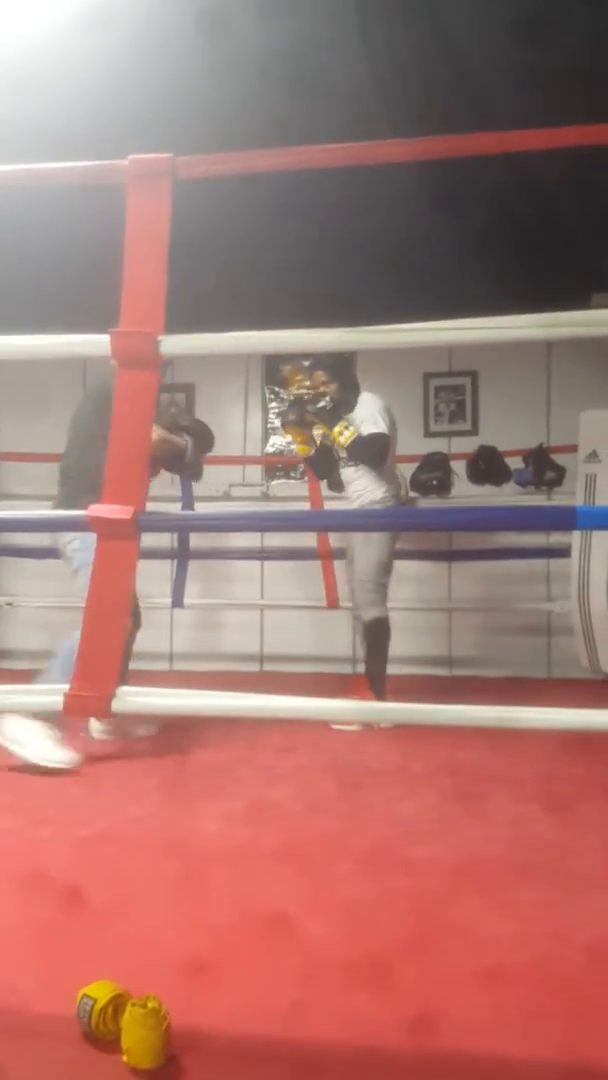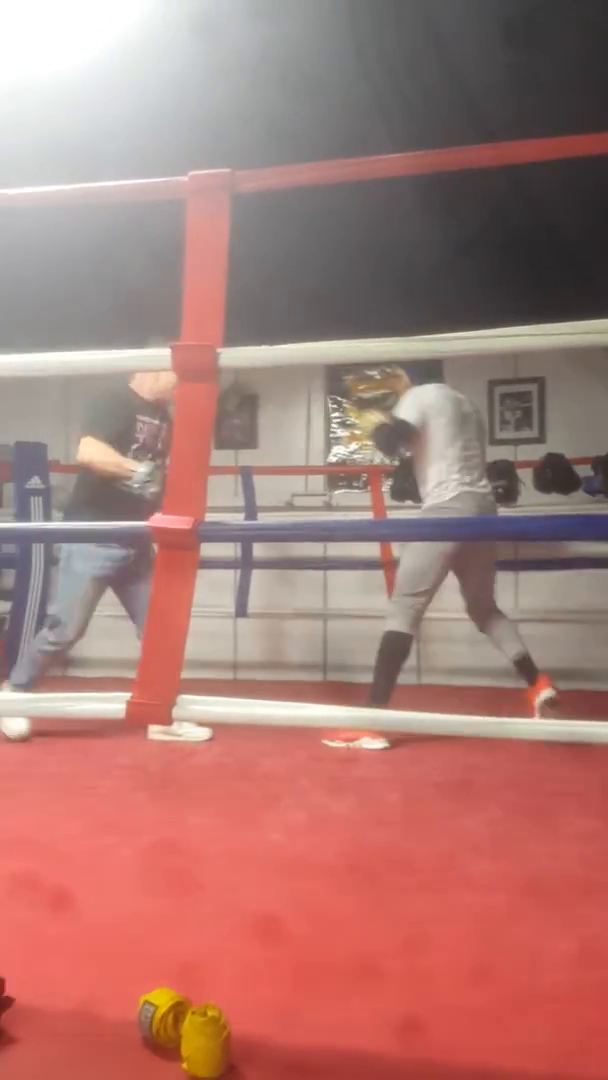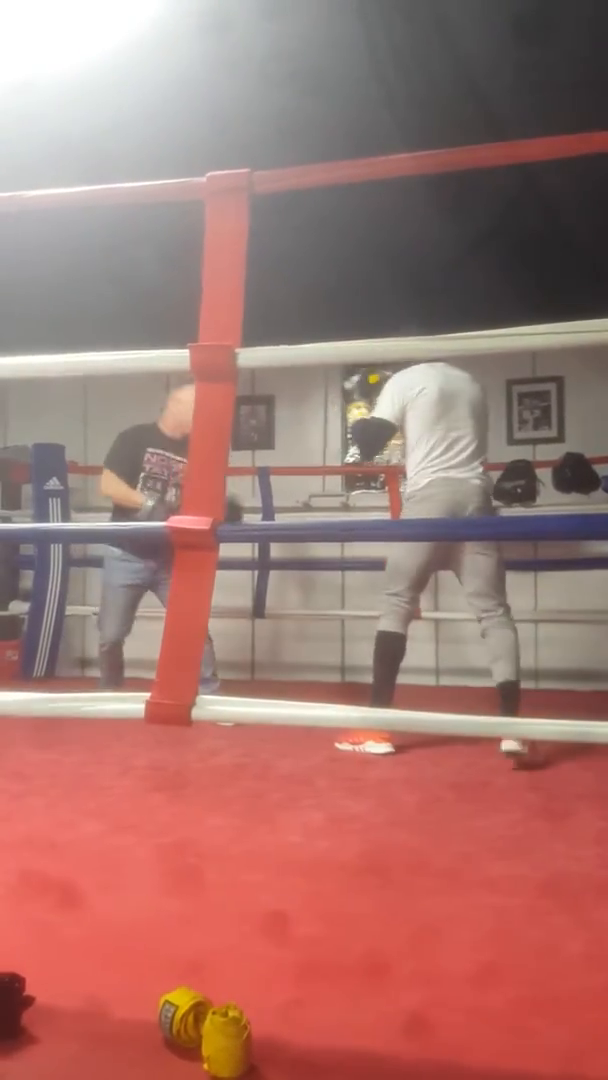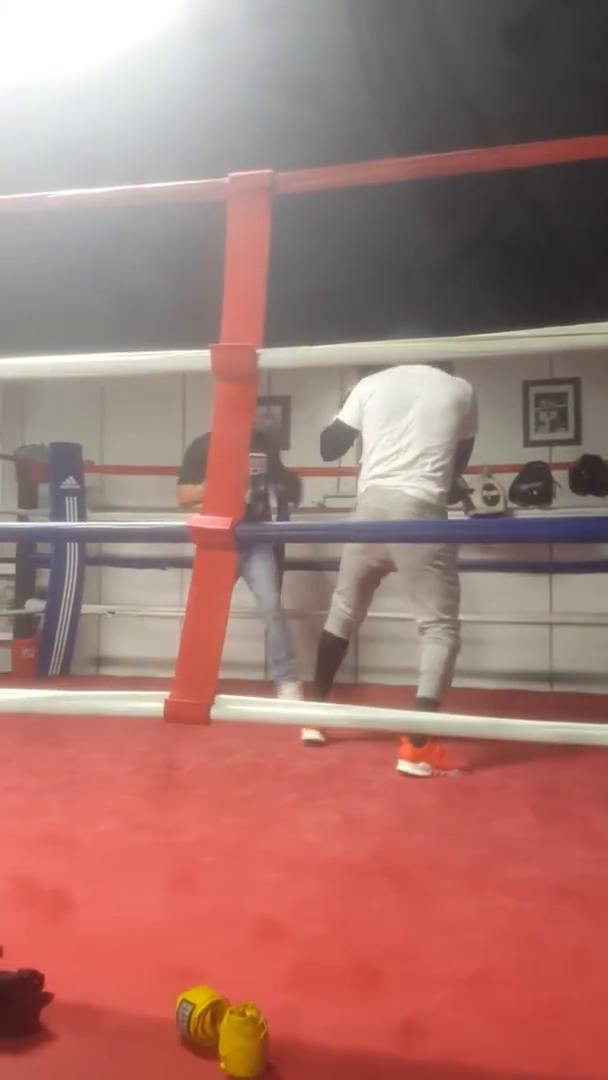
dt=1s
person 1, frame 1
left shoulder: (369, 405)
right shoulder: (340, 415)
left elbow: (372, 455)
right elbow: (323, 469)
left wrist: (332, 420)
right wrist: (301, 431)
left hip: (379, 509)
right hip: (361, 512)
left knee: (368, 595)
right knee: (361, 596)
left ankle: (376, 698)
right ankle: (374, 683)
person 1, frame 2
left shoulder: (423, 395)
right shoulder: (461, 403)
left elbow: (388, 441)
left hip: (447, 514)
right hip: (481, 510)
left knee: (403, 608)
right knee: (484, 610)
right ankle: (538, 685)
person 1, frame 3
left shoulder: (404, 380)
right shoulder: (469, 382)
left elbow: (368, 445)
left hip: (428, 500)
right hip: (475, 500)
left knee: (396, 606)
right knee: (493, 611)
left ankle: (378, 726)
person 1, frame 4
left shoulder: (371, 385)
right shoulder: (460, 390)
left elbow: (330, 447)
left hip: (371, 507)
right hip: (421, 512)
left knee: (344, 610)
right knee: (439, 625)
right ankle: (416, 745)
person 2, frame 1
left shoulder: (106, 386)
right shoulder: (121, 380)
left wrist: (172, 449)
right wrist: (185, 443)
left knee: (123, 620)
left ankle: (108, 716)
person 2, frame 2
left shoulder: (161, 415)
right shoulder: (114, 403)
right elbow: (88, 452)
right wrist: (139, 472)
left hip: (135, 543)
right hip: (91, 538)
right knee: (64, 629)
person 2, frame 3
right shoulder: (134, 440)
right elbow: (107, 485)
left wrist: (223, 514)
right wrist: (149, 504)
left hip: (171, 557)
right hip: (127, 555)
right knee: (111, 636)
left ankle: (210, 697)
right ankle: (109, 693)
person 2, frame 4
left shoulder: (265, 445)
right shoulder: (202, 447)
left elbow: (279, 481)
right elbow: (182, 496)
left wrist: (288, 487)
left hip: (257, 543)
left knee: (272, 611)
left ankle: (287, 682)
